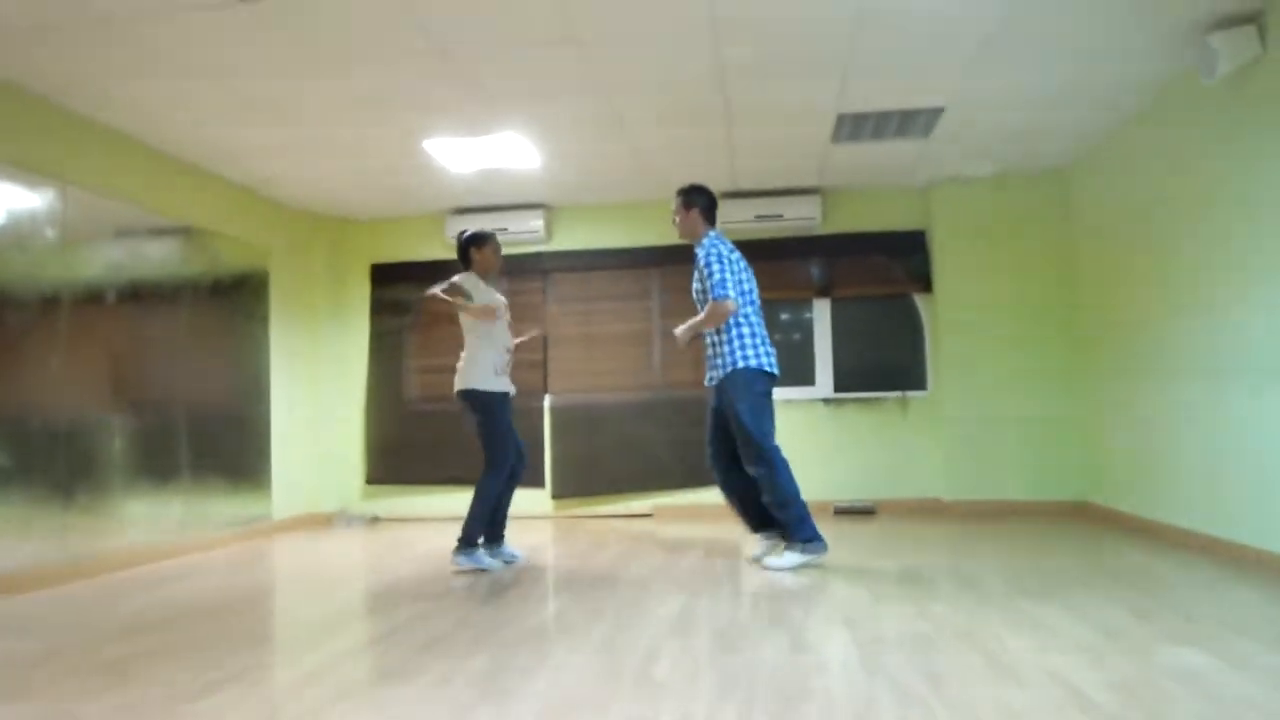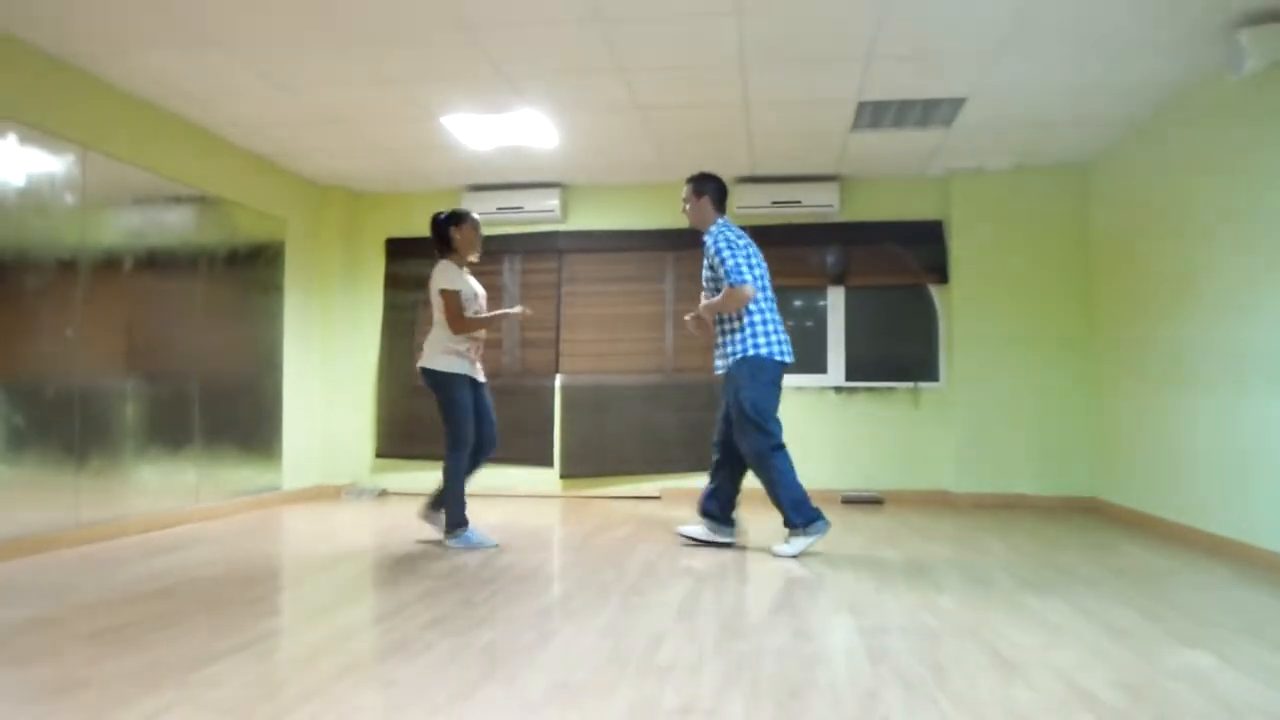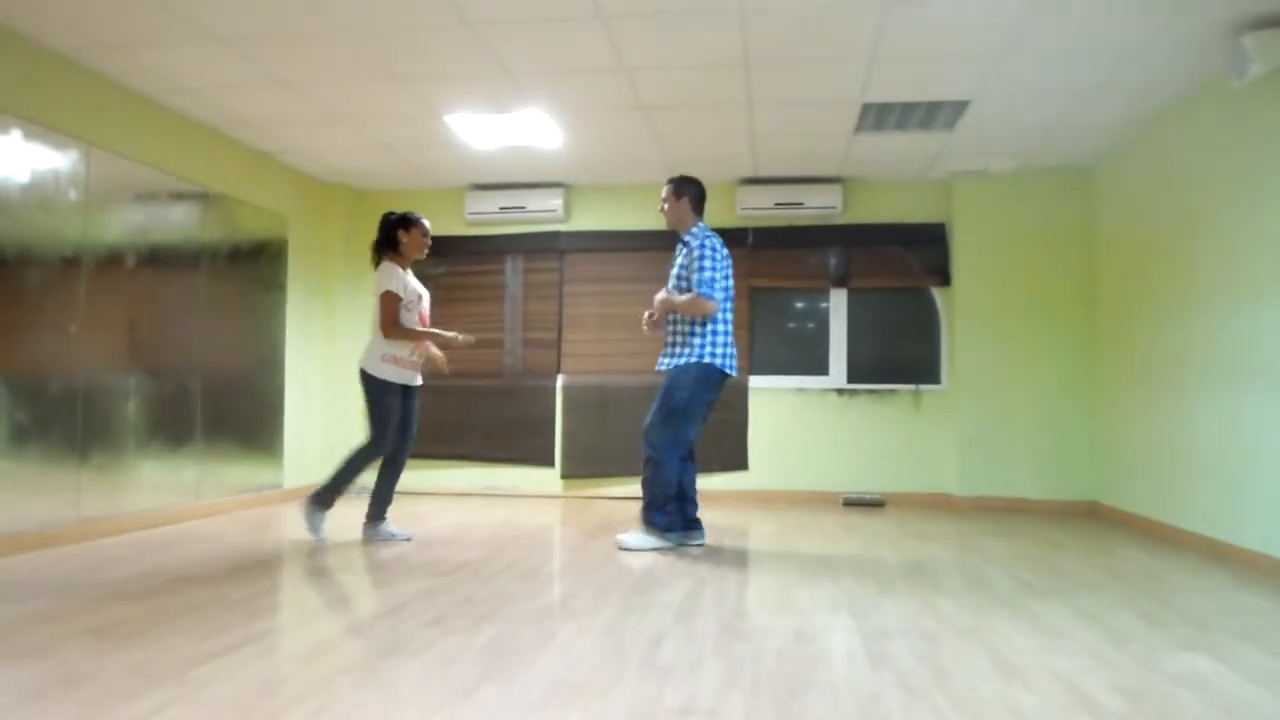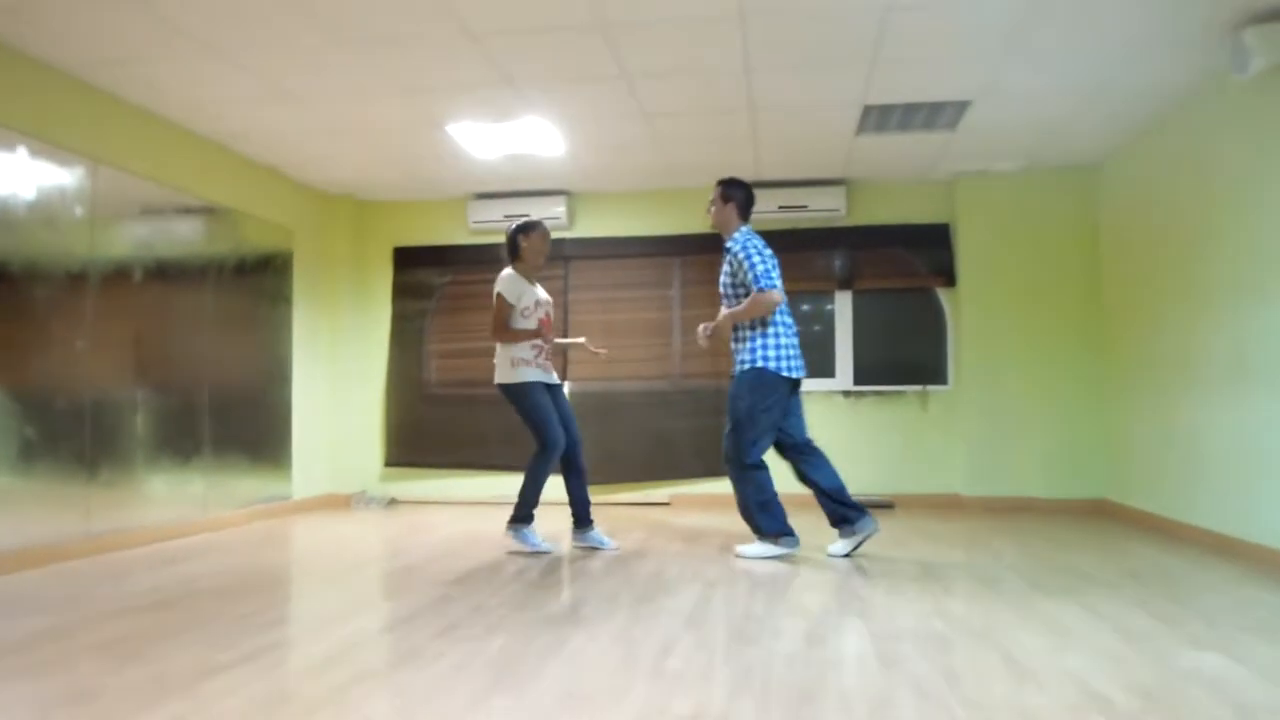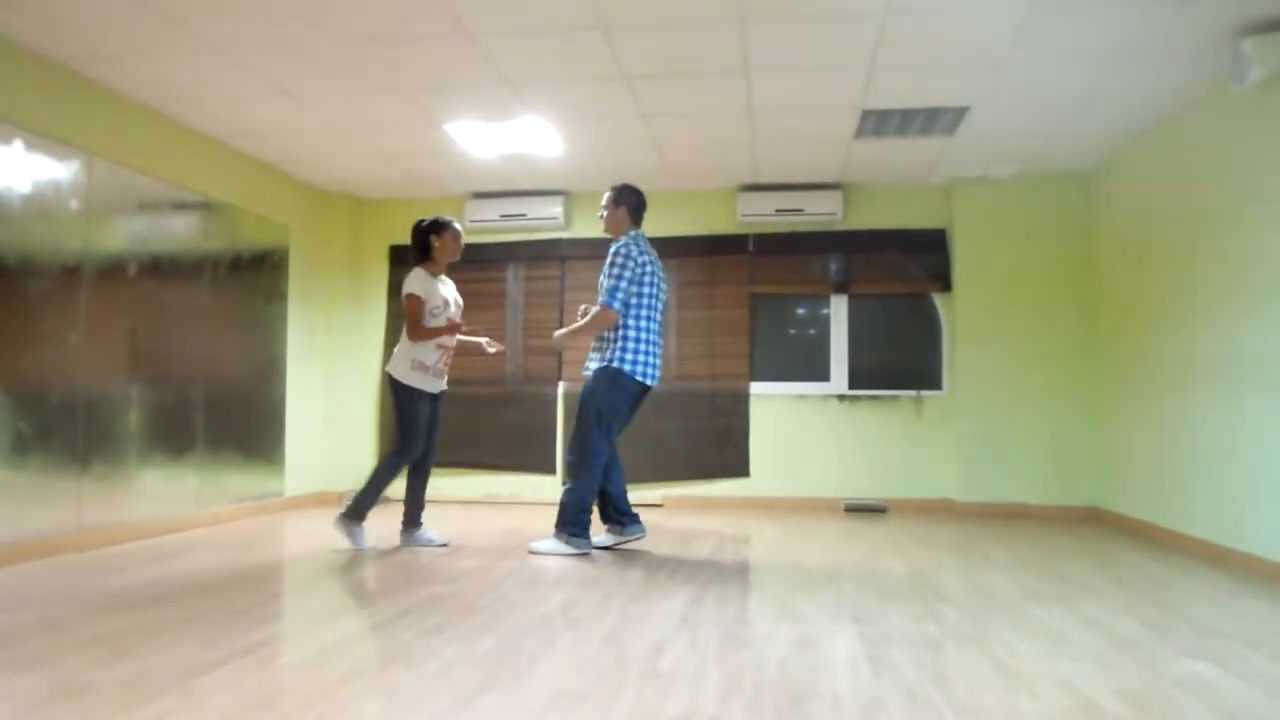
dt=1s
person 1, frame 1
left shoulder: (711, 251)
right shoulder: (718, 251)
left elbow: (725, 307)
left wrist: (689, 327)
right wrist: (695, 331)
left hip: (742, 365)
right hip: (737, 366)
left knee: (759, 453)
right knee: (723, 454)
left ankle: (805, 539)
right ankle: (772, 529)
person 1, frame 2
left shoulder: (720, 239)
right shoulder: (734, 238)
left elbow: (742, 292)
left wrist: (708, 308)
right wrist: (707, 319)
left hip: (752, 352)
right hip: (749, 353)
left knee: (760, 440)
right knee: (729, 440)
left ankle: (805, 521)
right ankle: (717, 521)
person 1, frame 3
left shoulder: (703, 244)
right shoulder: (690, 246)
left elbow: (705, 304)
left wrist: (664, 301)
right wrist: (661, 314)
left hip: (701, 359)
right hip: (688, 359)
left knee: (661, 437)
right knee: (674, 442)
left ankle: (666, 524)
right ankle: (684, 526)
person 1, frame 4
left shoulder: (744, 248)
right shoulder: (745, 248)
left elbow: (771, 297)
left wrist: (731, 315)
right wrist: (720, 326)
left hip: (761, 364)
right hip: (775, 363)
left knee: (741, 453)
right knee: (796, 447)
left ankle: (775, 534)
right ankle: (853, 519)
person 1, frame 5
left shoulder: (625, 250)
right shoulder: (645, 253)
left elbow: (608, 314)
left wrist: (568, 333)
right wrist: (593, 315)
left hip: (618, 366)
right hip: (637, 366)
left knee: (586, 449)
right knee: (600, 446)
left ankle: (572, 534)
right ankle: (623, 522)
person 2, frame 1
left shoulder: (485, 291)
right shoulder: (469, 282)
right elbow: (434, 294)
left wrist: (531, 335)
right wrist: (468, 306)
left hip: (494, 385)
right hip: (481, 385)
left knee: (513, 462)
right knee: (502, 463)
left ankle: (493, 540)
right ankle: (467, 547)
person 2, frame 2
left shoulder: (465, 273)
right shoulder: (447, 271)
right elbow: (458, 325)
left wrist: (477, 356)
right wrist: (505, 314)
left hip: (467, 369)
right hip: (445, 367)
left knee: (486, 440)
right knee: (461, 442)
left ankle: (439, 503)
right ankle: (456, 528)
person 2, frame 3
left shoulder: (409, 277)
right shoulder: (390, 274)
right elbow: (388, 329)
left wrist: (428, 347)
right wrist: (439, 337)
left hip: (407, 373)
right hip: (384, 371)
left knee: (401, 446)
right knee: (380, 442)
left ankle: (376, 519)
right ankle: (319, 503)
person 2, frame 4
left shoulder: (535, 286)
right shoulder: (509, 280)
right elbow: (499, 332)
left wrist: (571, 343)
right wrist: (534, 334)
left hip: (544, 376)
right hip: (518, 377)
left knee: (572, 446)
right knee: (554, 442)
left ankle: (583, 527)
right ankle: (520, 523)
person 2, frame 5
left shoulder: (448, 284)
right shoulder: (419, 279)
right elbow: (417, 330)
left wrist: (476, 340)
right wrist: (451, 327)
left hip: (435, 380)
right hip: (410, 377)
left knee: (424, 451)
right knee: (406, 450)
left ankle: (412, 526)
right ankle: (353, 517)
